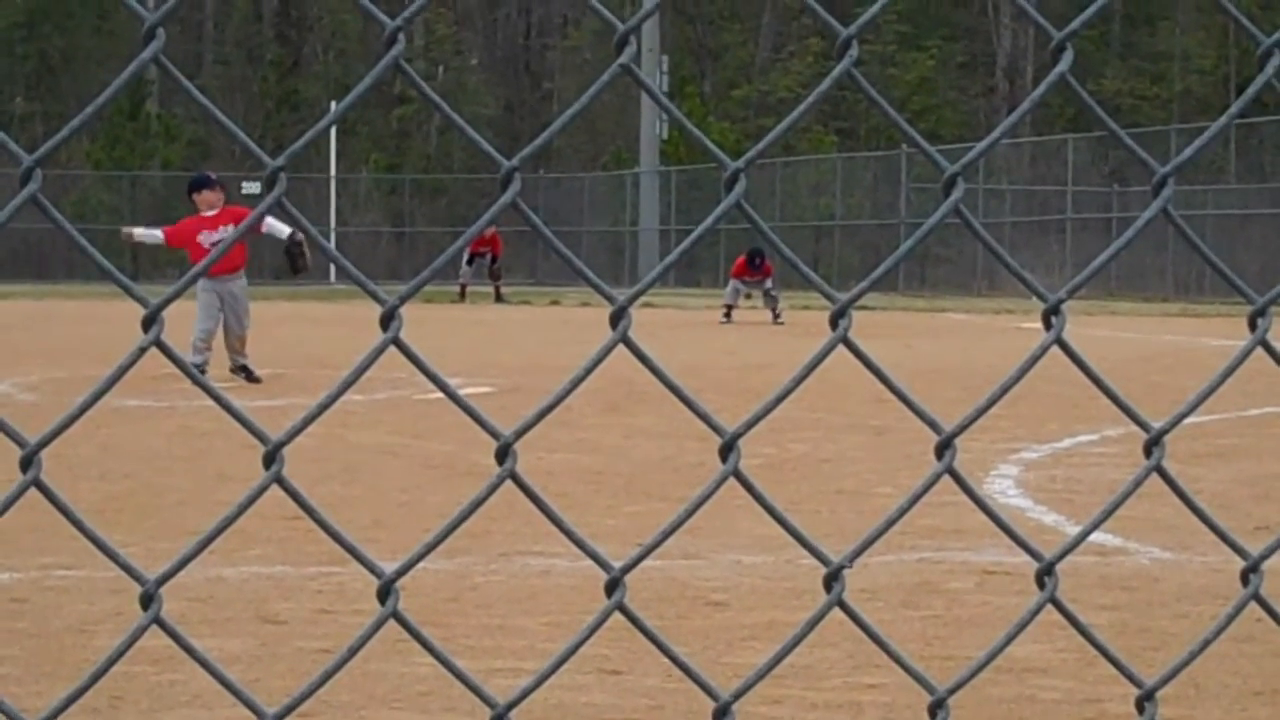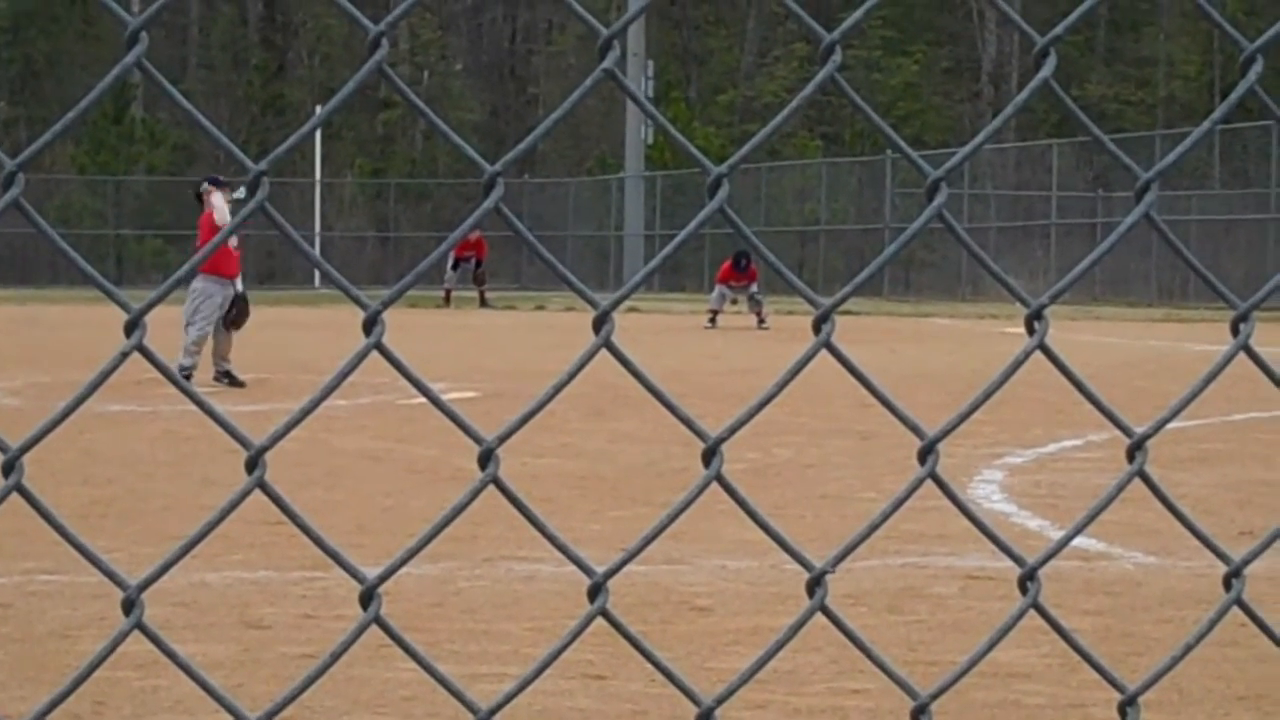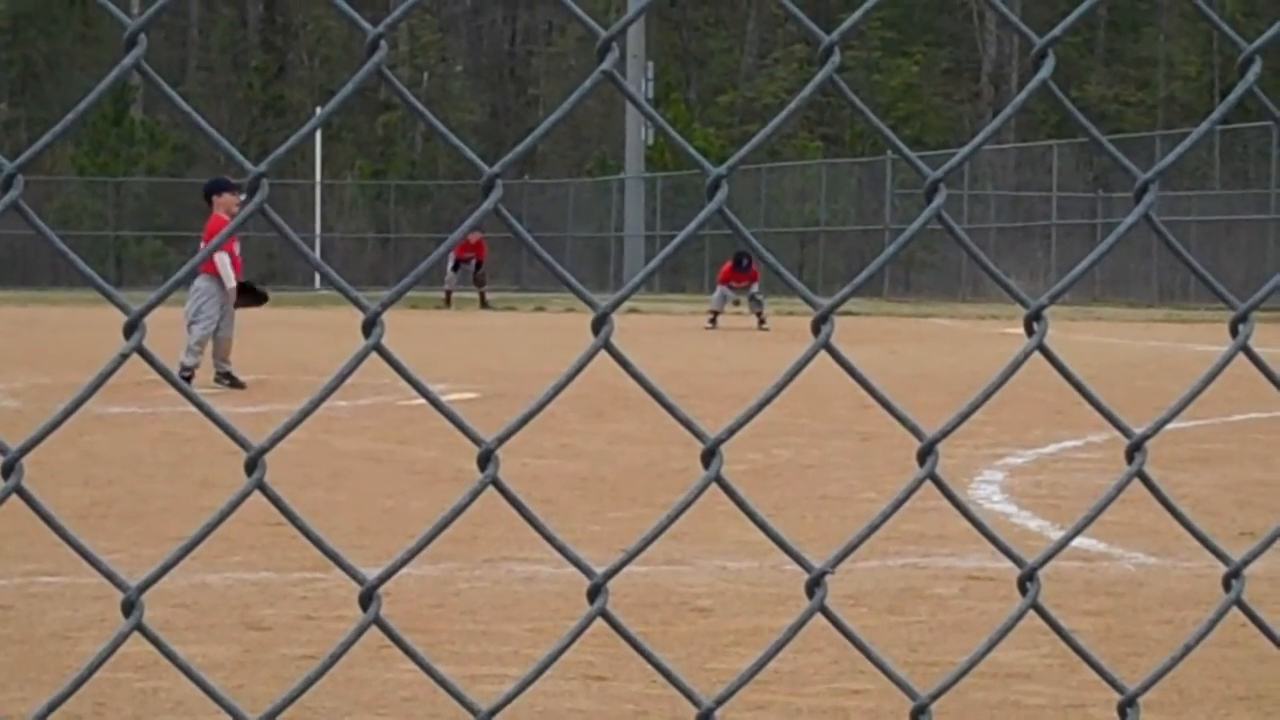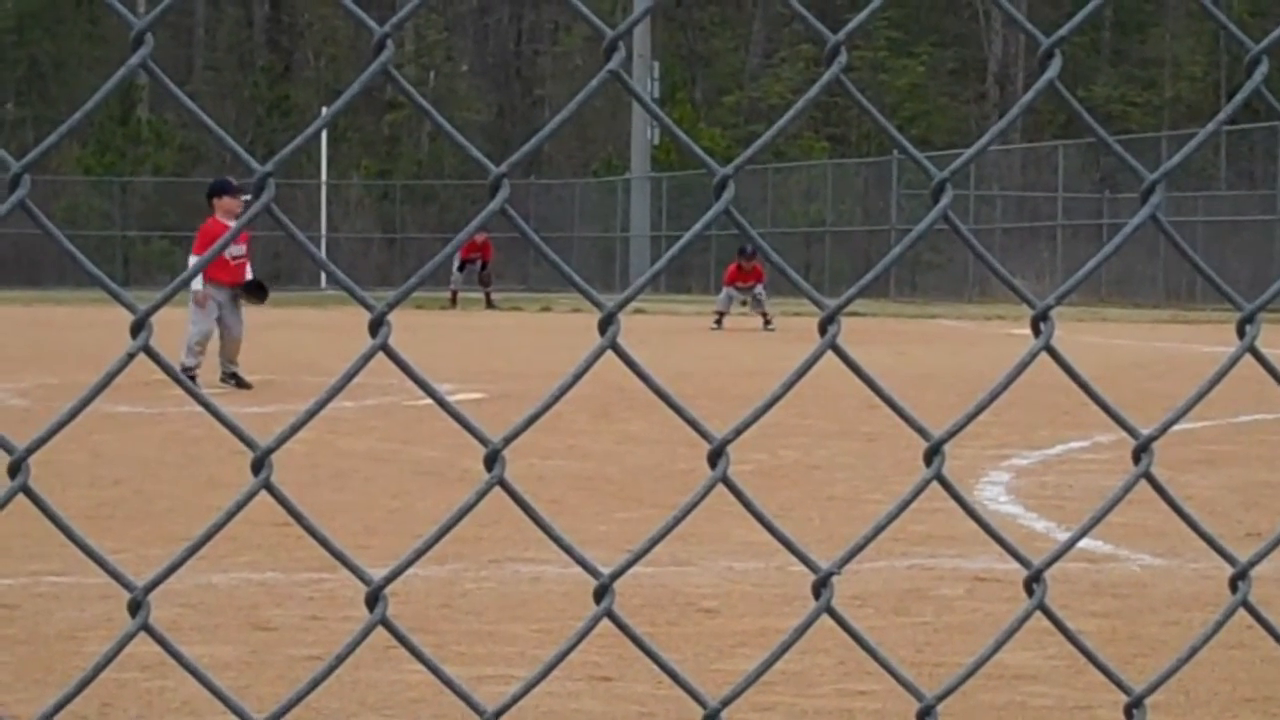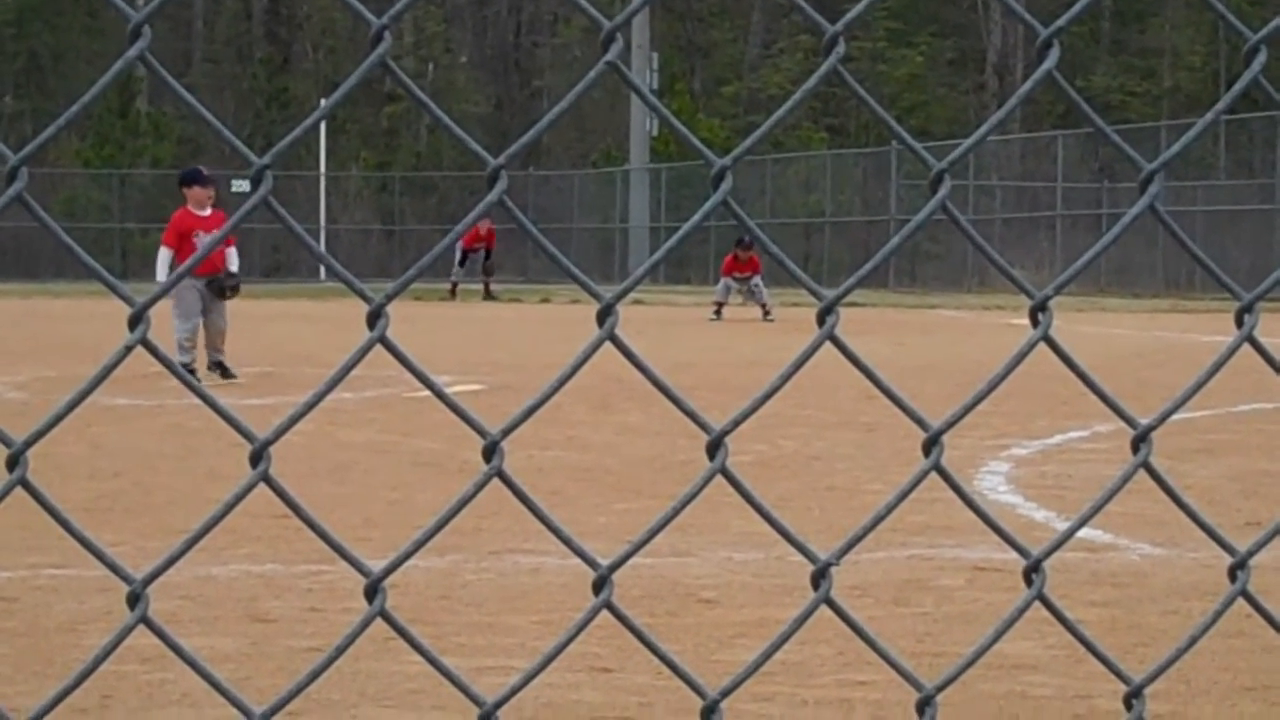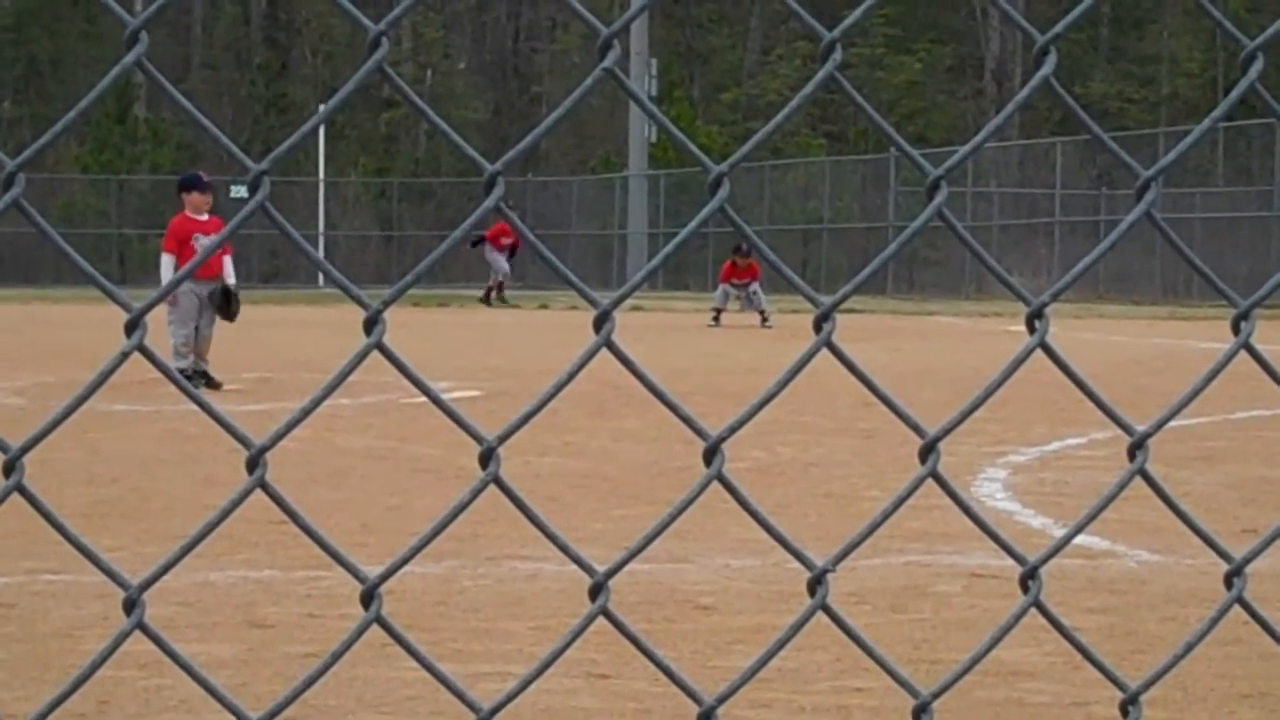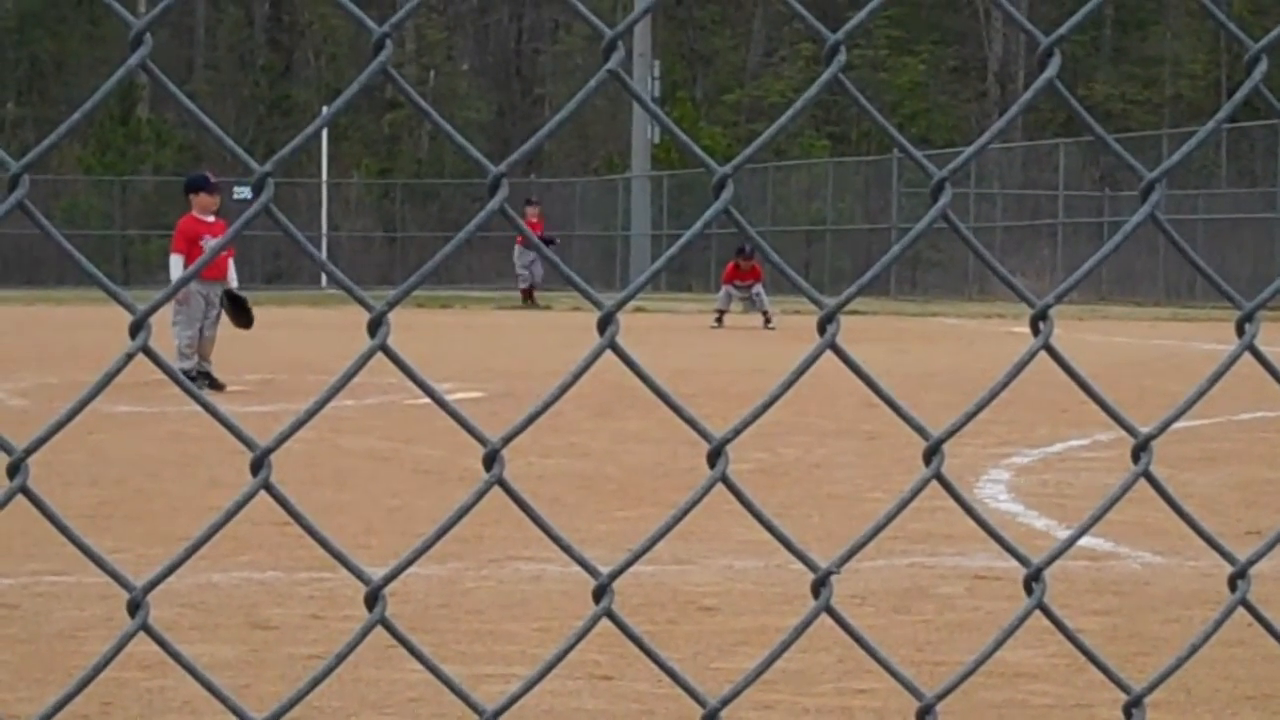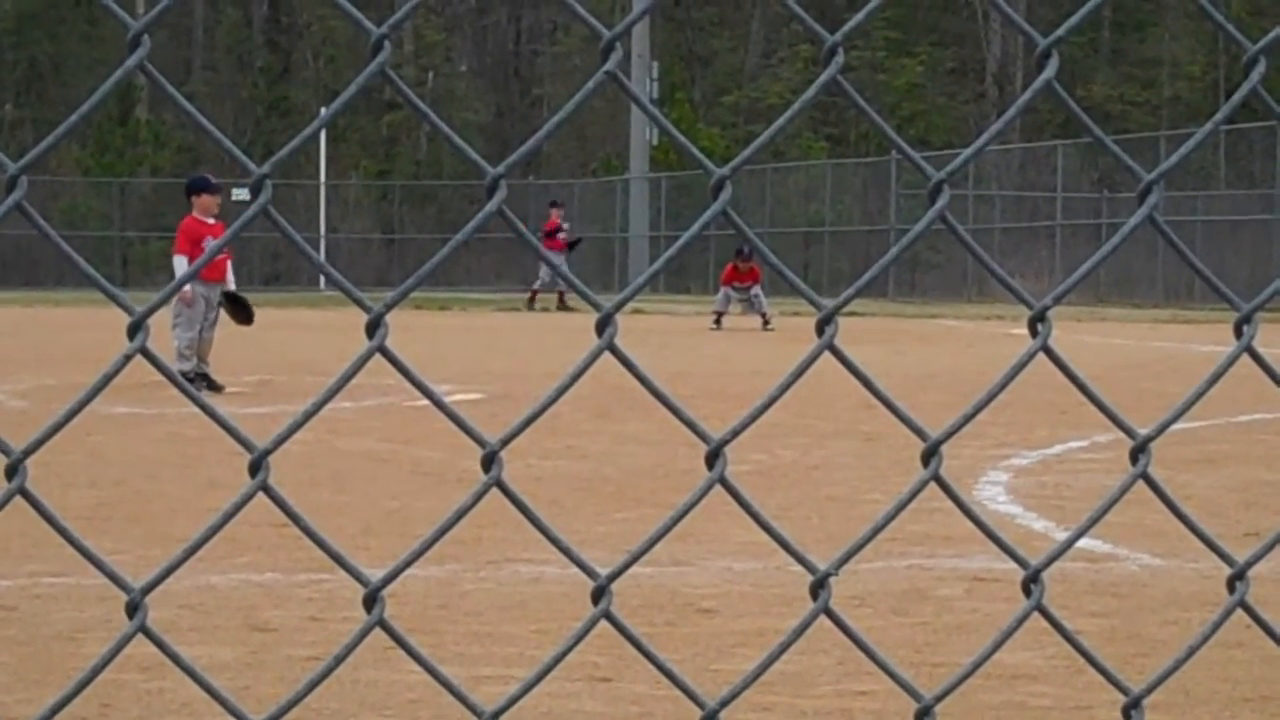
dt=0.4s
person 1, frame 1
left shoulder: (234, 213)
right shoulder: (189, 225)
left elbow: (263, 221)
right elbow: (163, 236)
left wrist: (289, 233)
right wrist: (137, 233)
left hip: (235, 280)
right hip: (208, 283)
left knee: (238, 327)
right knee: (205, 327)
left ankle: (240, 364)
right ankle: (197, 368)
person 1, frame 2
right shoulder: (209, 220)
right elbow: (222, 219)
left wrist: (239, 289)
right wrist: (214, 194)
left hip: (227, 286)
right hip: (208, 285)
left knee: (225, 331)
right knee: (199, 330)
left ankle: (222, 370)
right ankle: (184, 371)
person 1, frame 3
left shoulder: (226, 224)
right shoulder: (219, 224)
right elbow: (220, 255)
left wrist: (234, 284)
right wrist: (231, 285)
left hip: (223, 287)
right hip: (211, 286)
left knee: (224, 332)
right knee: (201, 329)
left ankle: (223, 372)
right ankle: (186, 371)
person 1, frame 4
left shoulder: (242, 230)
right shoulder: (210, 228)
left elbow: (244, 260)
right elbow: (195, 258)
left wrist: (249, 281)
right wrist: (197, 288)
left hip: (232, 291)
right hip: (210, 289)
left knee: (234, 333)
right knee: (201, 330)
left ankle: (229, 372)
right ankle: (188, 371)
person 1, frame 5
left shoulder: (220, 217)
right shoulder: (180, 219)
left elbow: (230, 246)
right elbow: (166, 249)
left wrist: (233, 272)
right wrist: (162, 279)
left hip: (215, 280)
right hip: (189, 280)
left knee: (218, 323)
right knee: (188, 324)
left ankle: (216, 360)
right ankle: (186, 365)
person 1, frame 6
left shoulder: (217, 223)
right shoulder: (178, 224)
left elbow: (225, 254)
right elbow: (167, 256)
left wrist: (230, 282)
right wrist: (168, 285)
left hip: (212, 286)
right hip: (187, 285)
left knee: (206, 331)
right knee: (184, 329)
left ankle: (200, 369)
right ankle: (183, 371)
person 1, frame 7
left shoulder: (222, 225)
right shoulder: (186, 225)
left elbow: (228, 257)
right elbow: (176, 256)
left wrist: (233, 285)
left hip: (217, 286)
right hip: (194, 285)
left knee: (209, 331)
right knee: (189, 330)
left ankle: (204, 370)
right ankle: (186, 372)
person 1, frame 8
left shoulder: (220, 227)
right shoulder: (188, 226)
left elbow: (226, 259)
right elbow: (180, 258)
left wrist: (230, 287)
right wrist: (184, 286)
left hip: (215, 288)
right hip: (195, 286)
left knee: (207, 332)
right knee: (188, 331)
left ankle: (201, 372)
right ankle: (185, 373)
